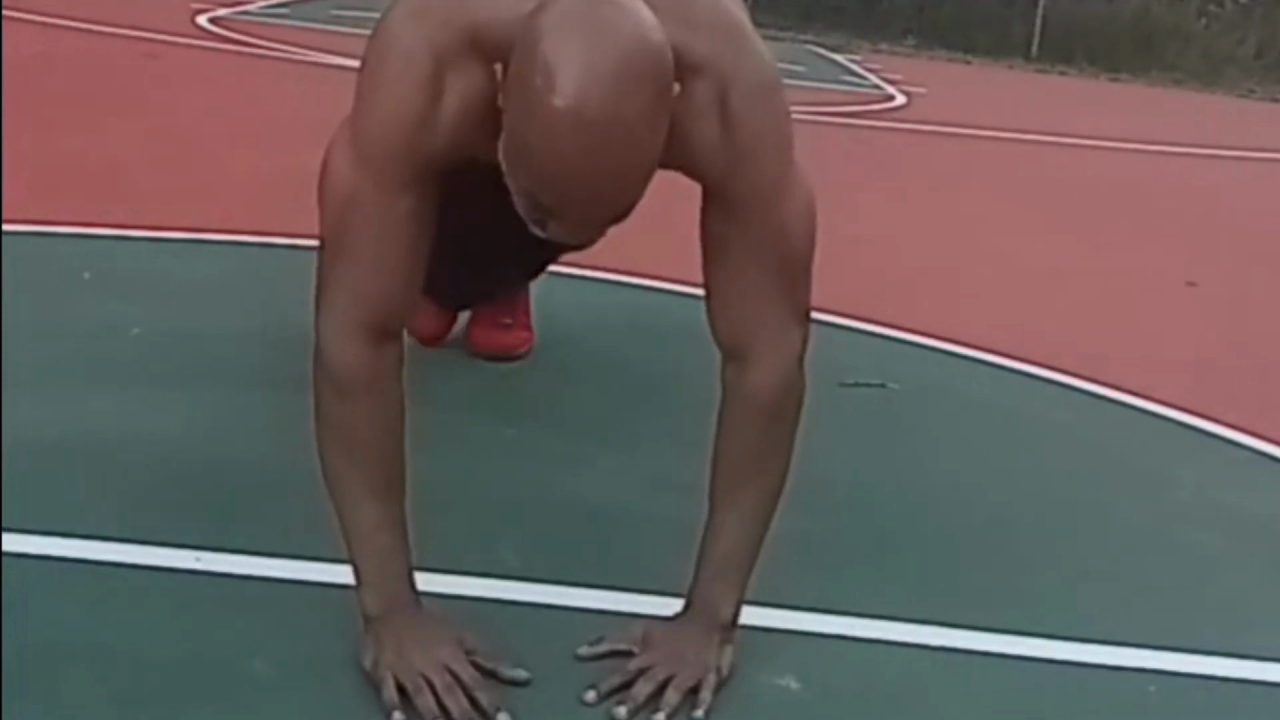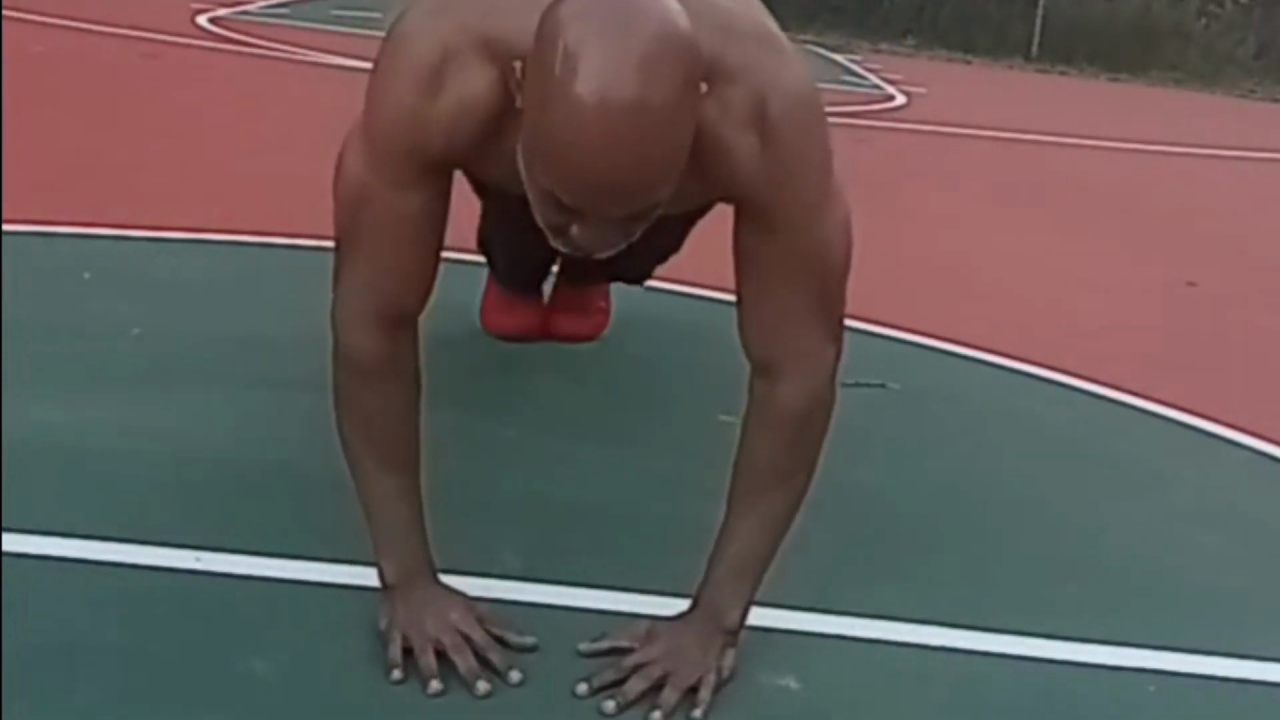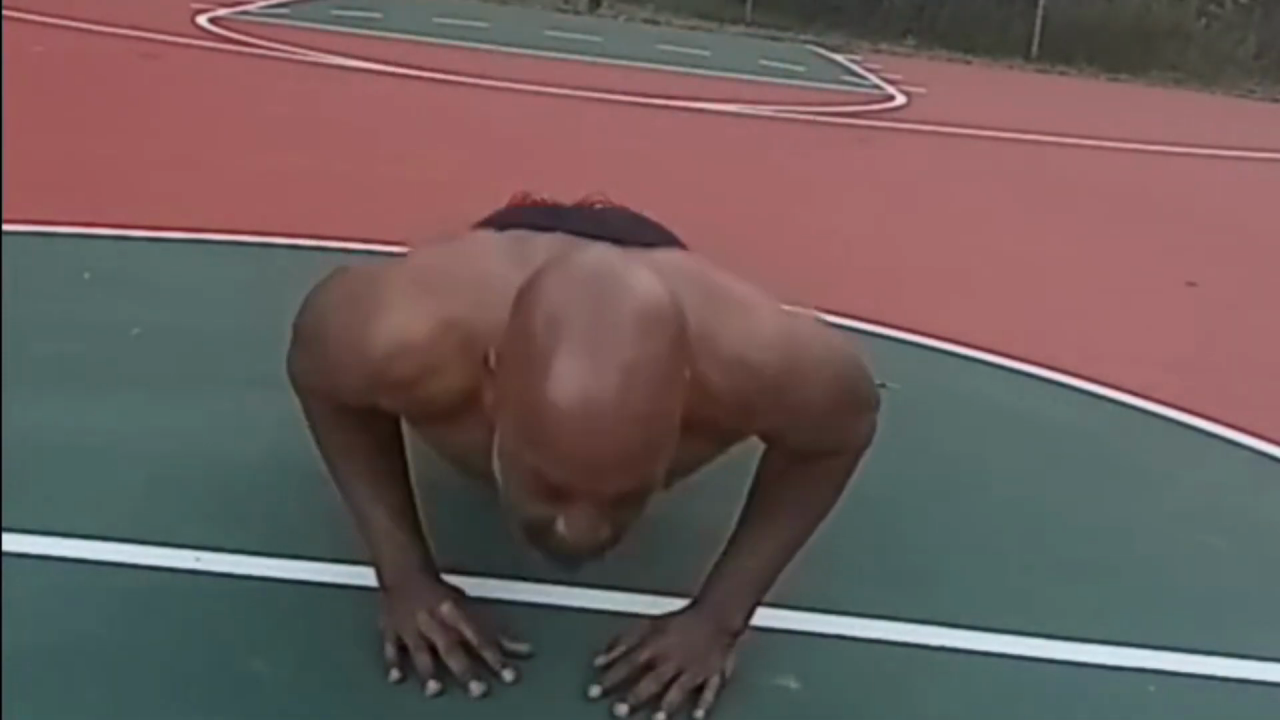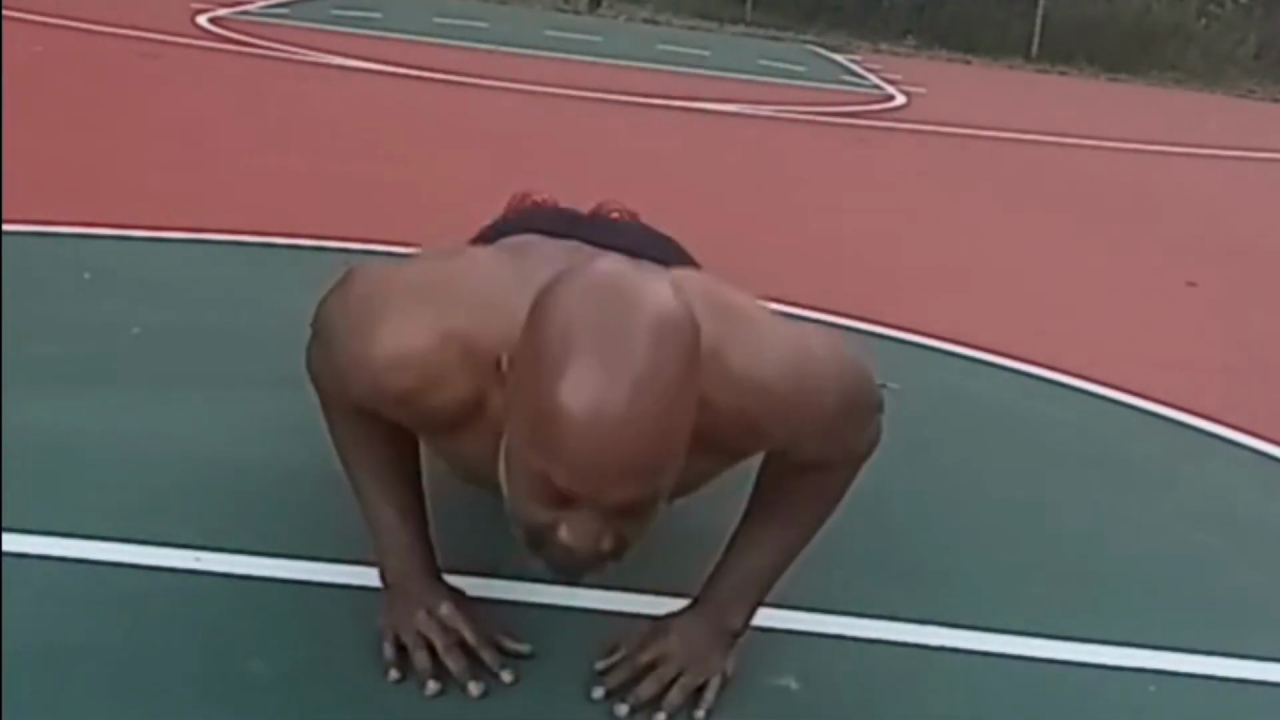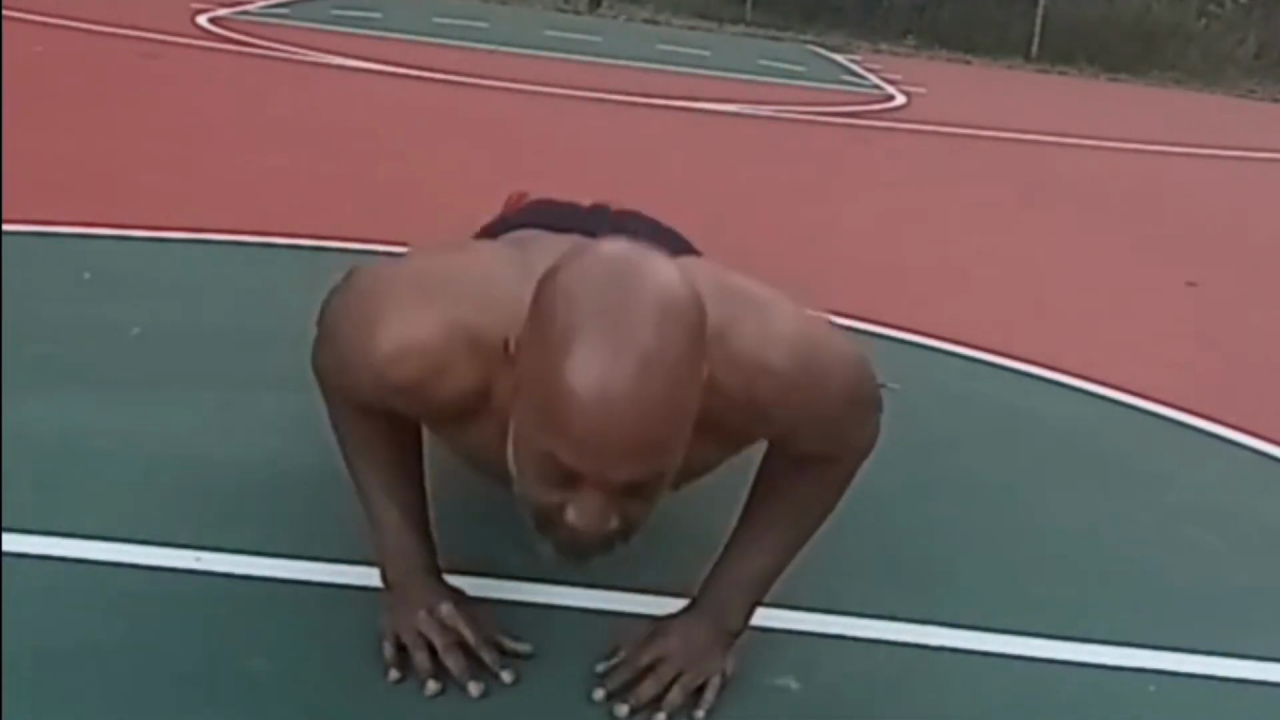
dt=1s
person 1, frame 1
left shoulder: (732, 97)
right shoulder: (423, 66)
left elbow: (765, 354)
right elbow: (356, 338)
left wrist: (711, 615)
right wrist: (390, 610)
left ankle: (500, 279)
right ankle: (450, 275)
person 1, frame 2
left shoulder: (766, 113)
right shoulder: (437, 76)
left elbow: (796, 372)
right elbow: (374, 325)
left wrist: (717, 616)
right wrist: (407, 580)
right knee: (518, 278)
left ankle: (584, 282)
right ankle: (517, 274)
person 1, frame 3
left shoulder: (748, 355)
right shoulder: (406, 339)
left elbow: (844, 429)
right elbow: (317, 376)
left wrist: (718, 620)
right wrist: (404, 579)
left ankle: (602, 226)
right ankle: (520, 229)
person 1, frame 4
left shoulder: (756, 373)
right shoulder: (413, 349)
left elbow: (851, 430)
right elbow: (336, 371)
left wrist: (719, 618)
right wrist: (406, 579)
left ankle: (616, 233)
right ankle: (522, 231)
person 1, frame 5
left shoulder: (766, 359)
right shoulder: (415, 342)
left elbow: (844, 437)
right elbow: (342, 378)
left wrist: (718, 619)
right wrist: (408, 579)
left ankle: (624, 235)
right ankle: (519, 233)
